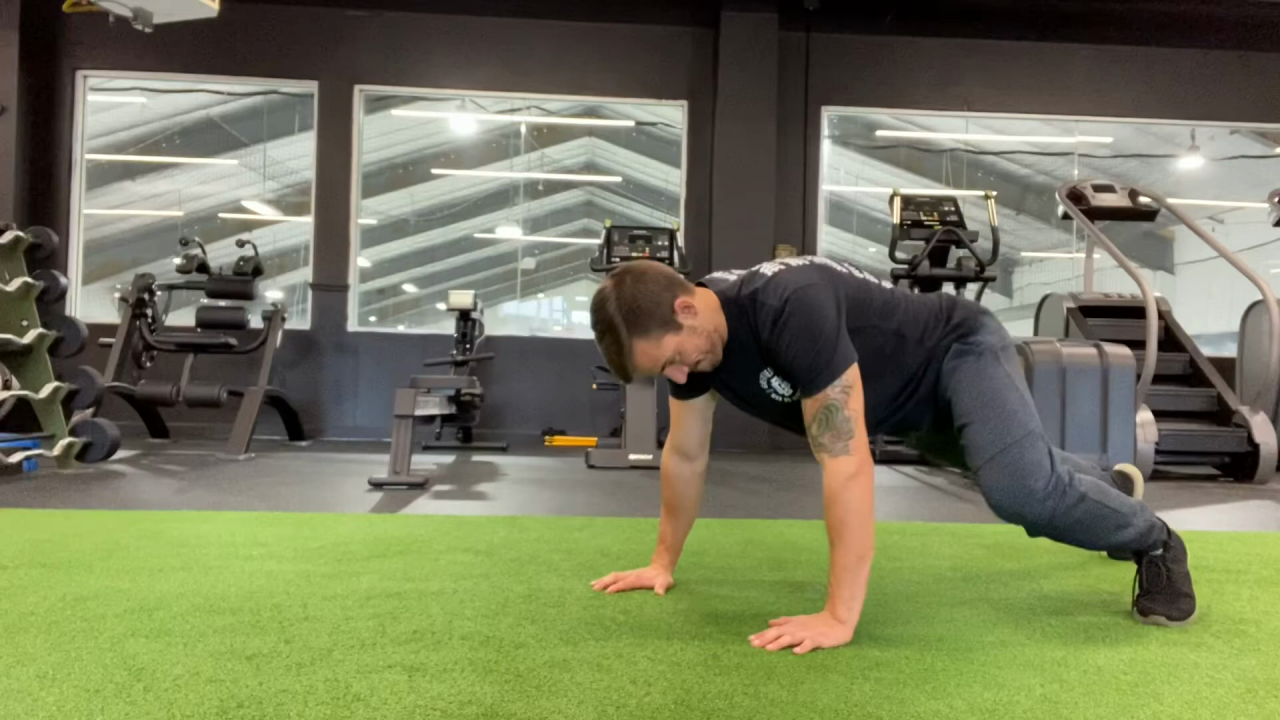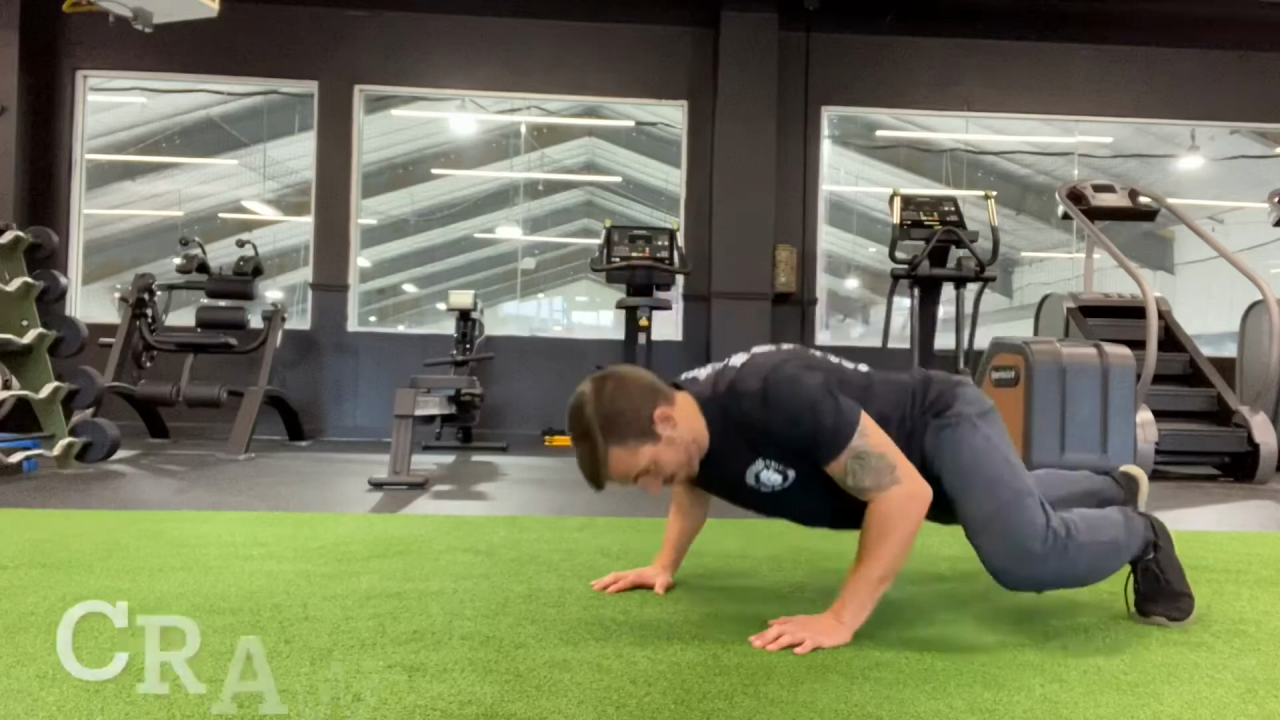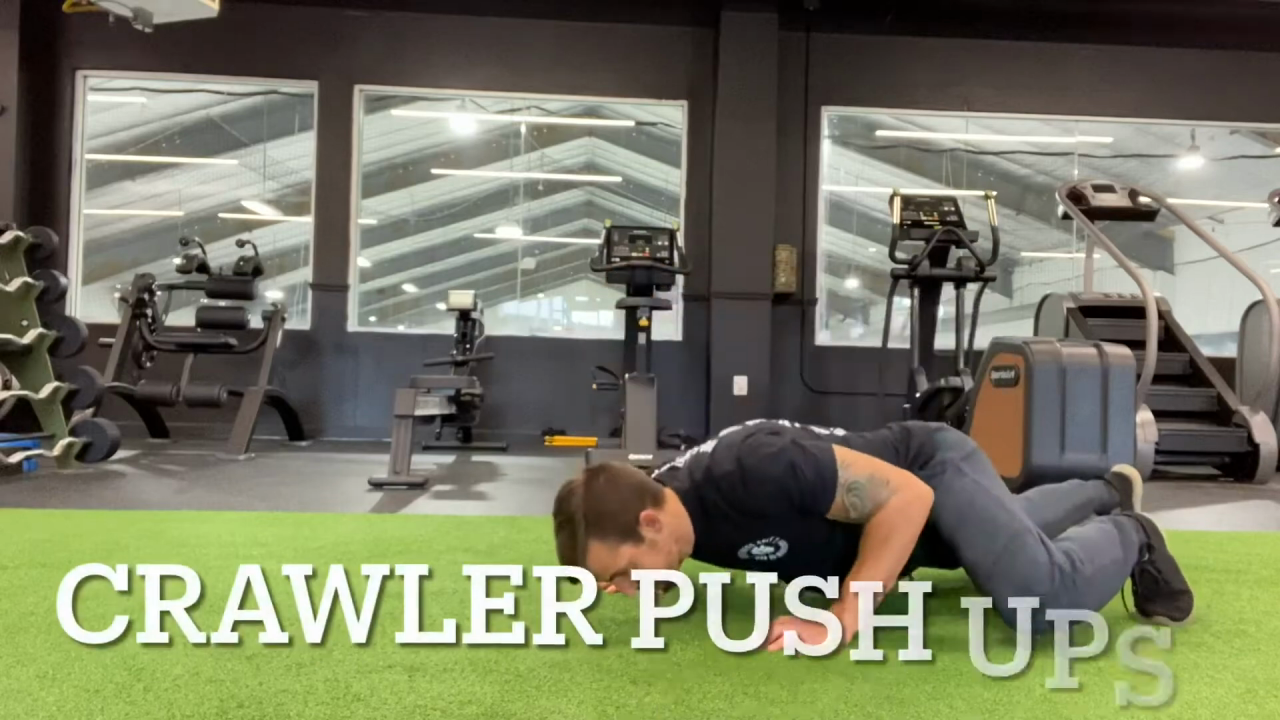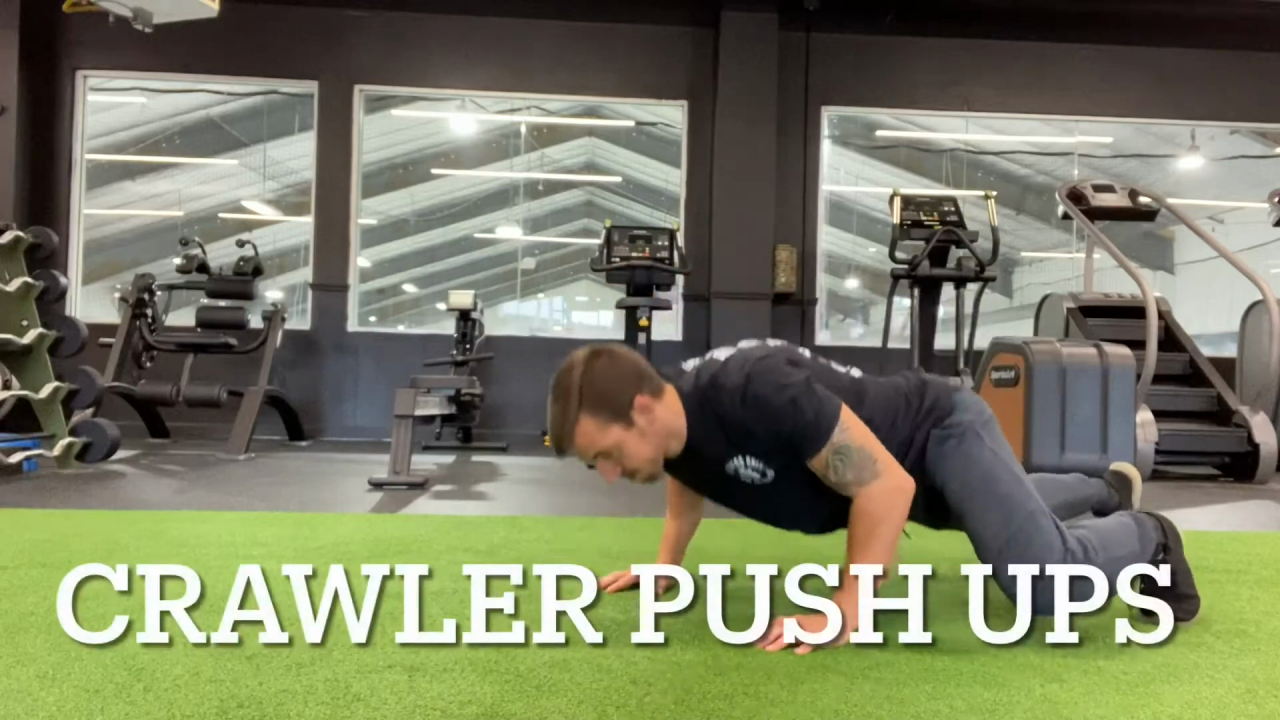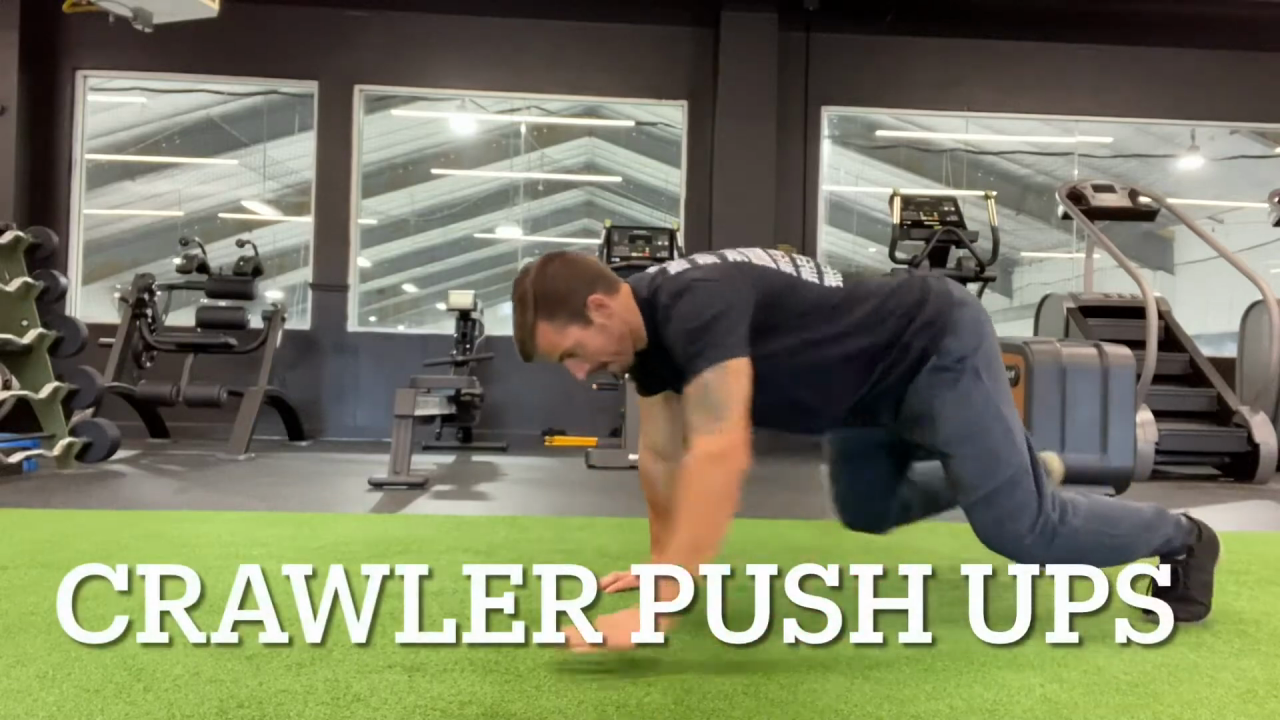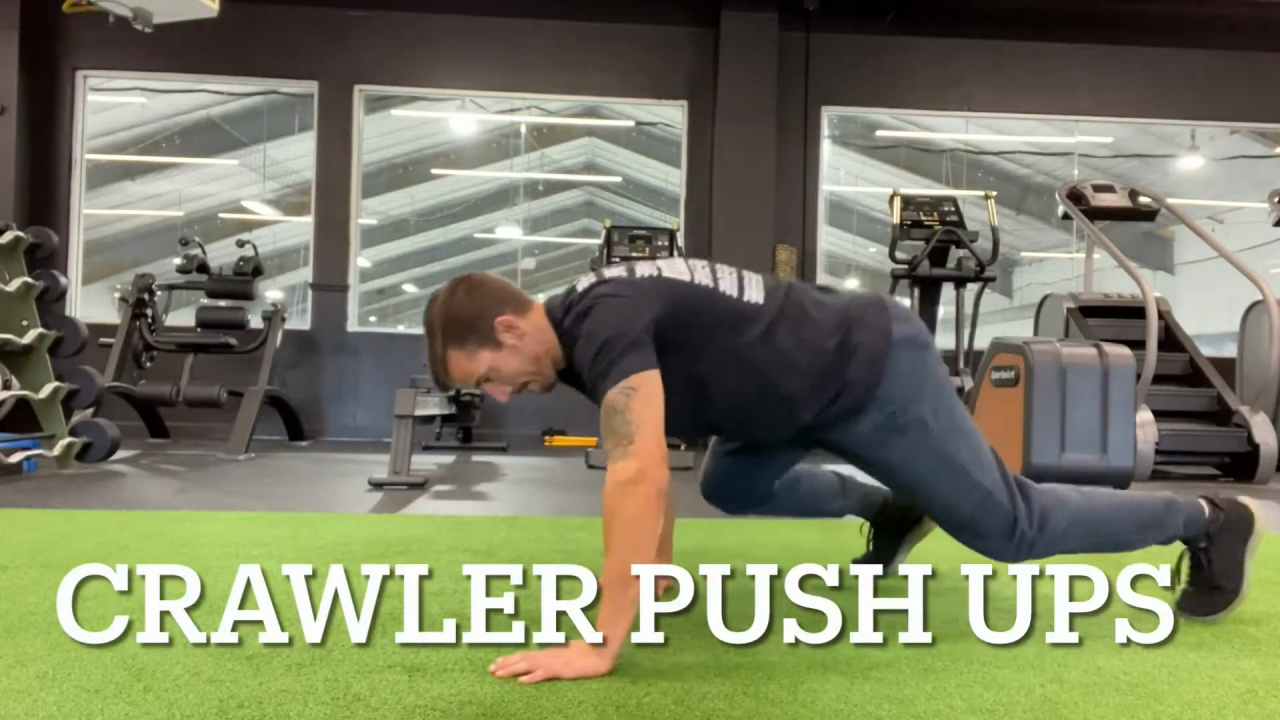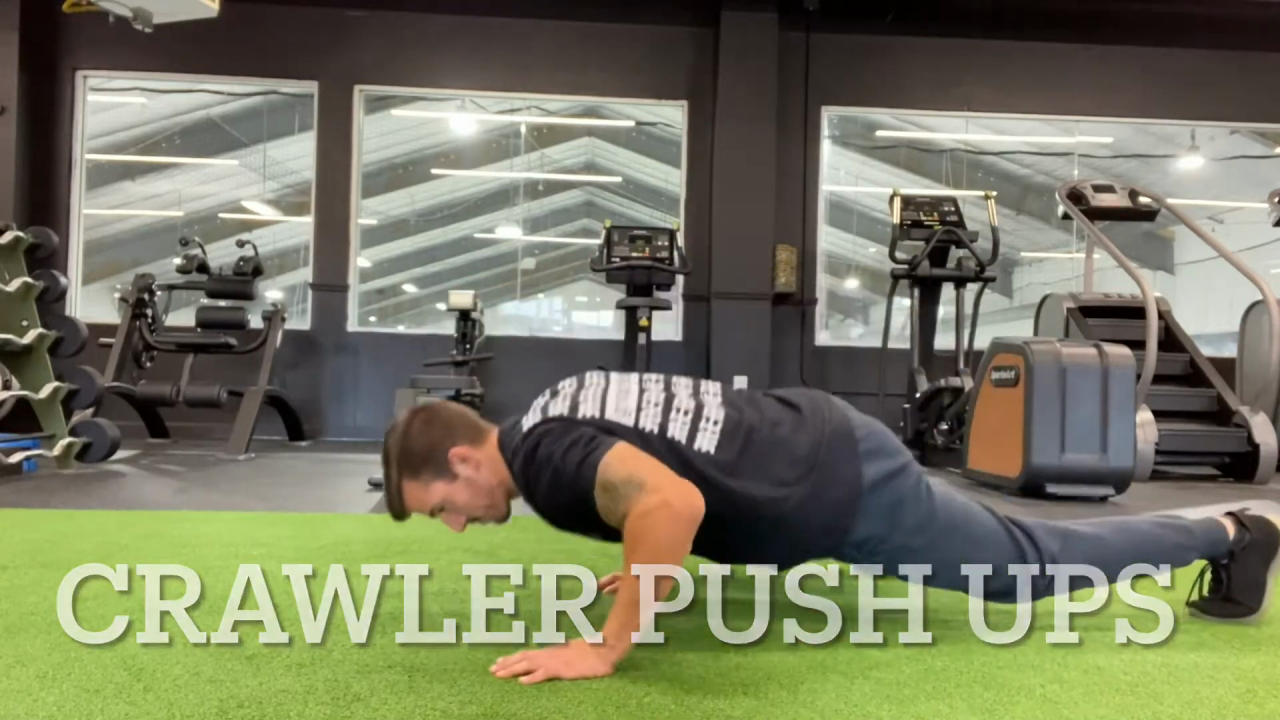
dt=0.4s
person 1, frame 1
left shoulder: (790, 307)
right shoulder: (684, 335)
left elbow: (847, 464)
right elbow: (685, 453)
left wrist: (839, 617)
right wrist: (663, 561)
left hip: (960, 349)
right hip: (909, 386)
left knee: (1021, 490)
right knee: (1004, 460)
left ankle: (1151, 538)
right ankle: (1112, 485)
person 1, frame 2
left shoulder: (772, 398)
right shoulder: (683, 424)
left elbow: (905, 493)
right elbow: (699, 481)
left wrist: (841, 618)
right wrist: (667, 561)
left hip: (943, 422)
right hip: (901, 440)
left knee: (1026, 552)
right knee: (1005, 501)
left ankle: (1134, 534)
right ankle: (1114, 487)
person 1, frame 3
left shoulder: (749, 472)
right shoulder: (674, 495)
left elbow: (907, 495)
left wrist: (844, 618)
right wrist: (662, 572)
left hip: (930, 469)
right hip: (894, 500)
left knee: (1037, 593)
right knee: (1007, 529)
left ankle: (1127, 539)
right ankle: (1110, 490)
person 1, frame 4
left shoulder: (756, 389)
right shoulder: (671, 412)
left elbow: (888, 484)
right elbow: (691, 476)
left wrist: (846, 609)
right wrist: (667, 563)
left hip: (940, 428)
right hip: (904, 459)
left knee: (1037, 574)
right knee: (1004, 508)
left ankle: (1146, 539)
right ankle: (1109, 490)
person 1, frame 5
left shoulder: (698, 304)
right shoulder: (650, 326)
left elbow: (721, 455)
right elbow: (660, 453)
left wrist: (655, 606)
right wrist: (655, 563)
left hip: (939, 343)
right hip: (871, 370)
left knee: (1019, 529)
right knee: (866, 509)
left ankle: (1179, 538)
right ankle: (1026, 469)
person 1, frame 6
left shoulder: (598, 325)
right shoulder: (592, 321)
left elbow: (638, 475)
right elbow: (647, 458)
left wrist: (604, 644)
right wrist: (647, 572)
left hip: (877, 372)
right hip: (833, 364)
left knee: (1012, 526)
right knee: (733, 488)
left ankle: (1206, 519)
right ankle: (892, 510)
person 1, frame 7
left shoulder: (548, 462)
right shoulder: (553, 423)
left elbow: (676, 507)
left wrist: (607, 646)
right wrist: (649, 559)
left hip: (847, 486)
right hip: (812, 429)
left knee: (1028, 566)
right ankle: (883, 550)
